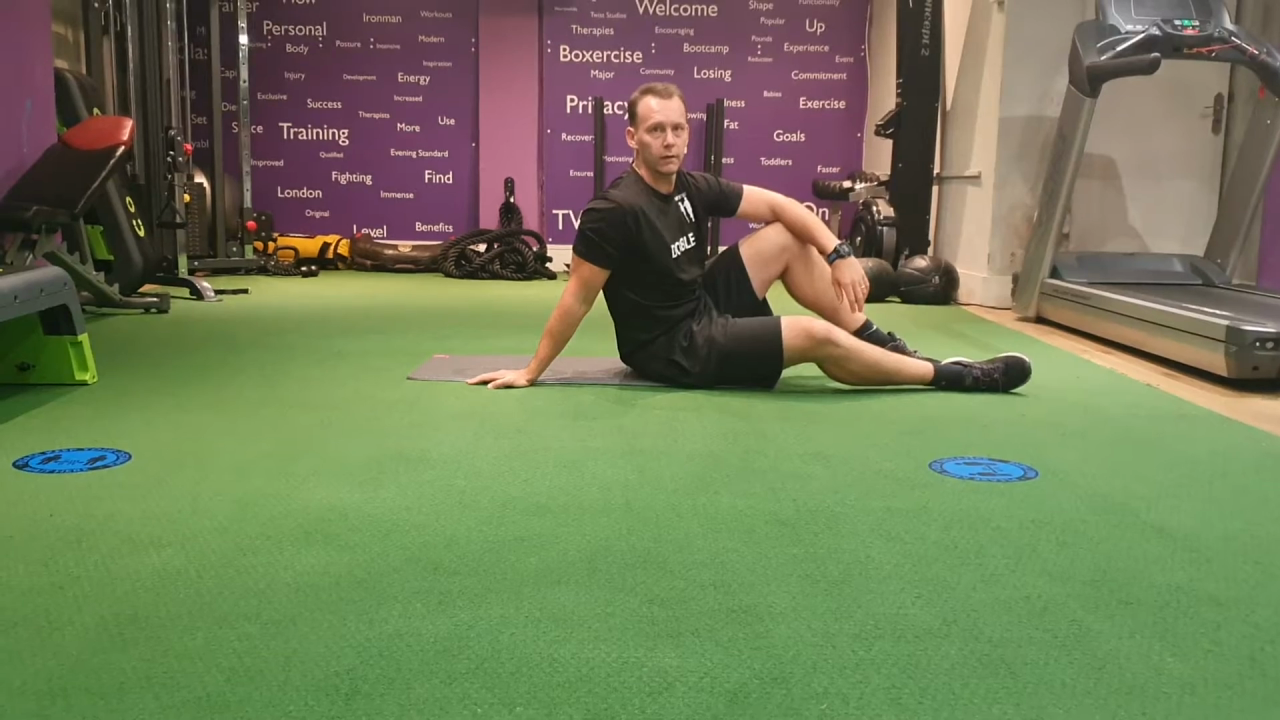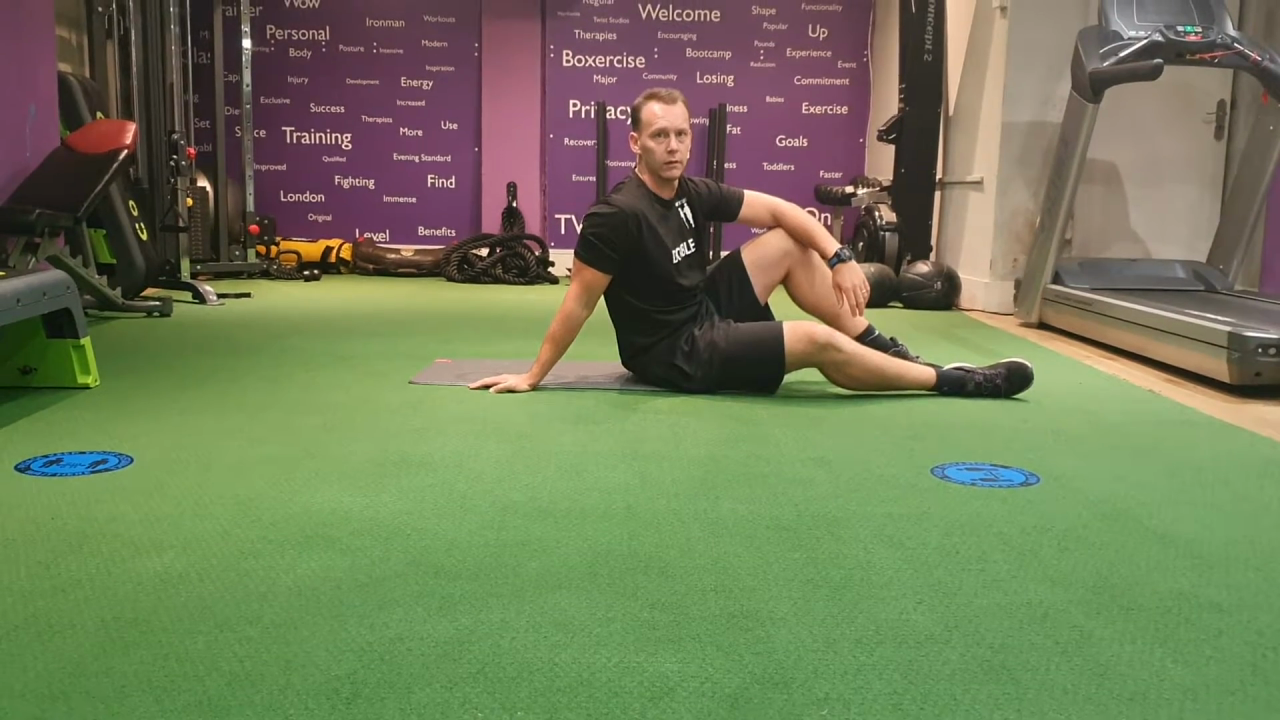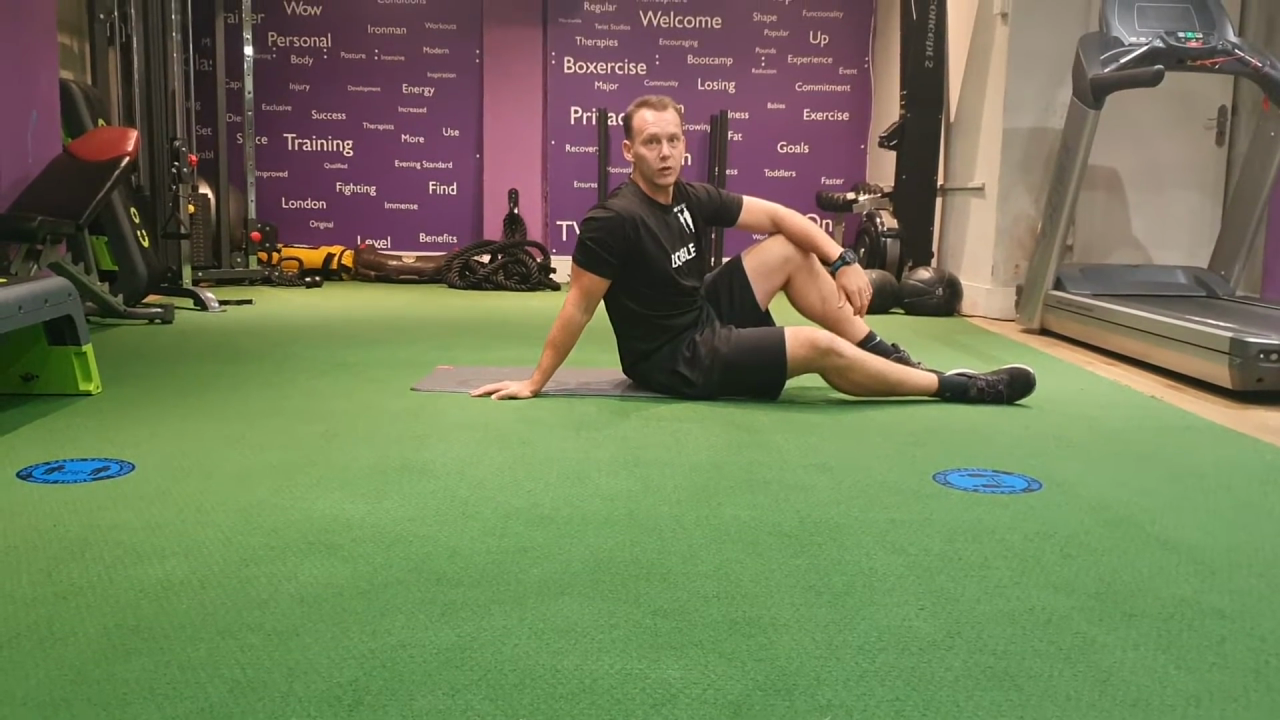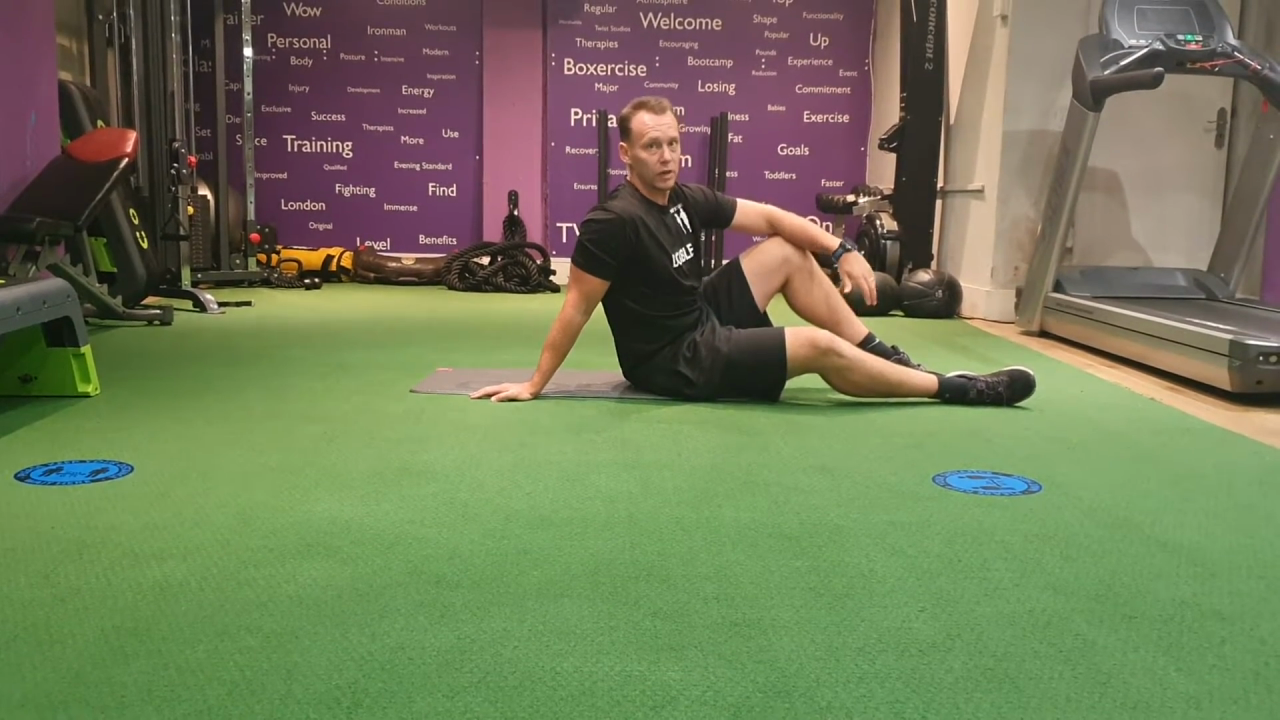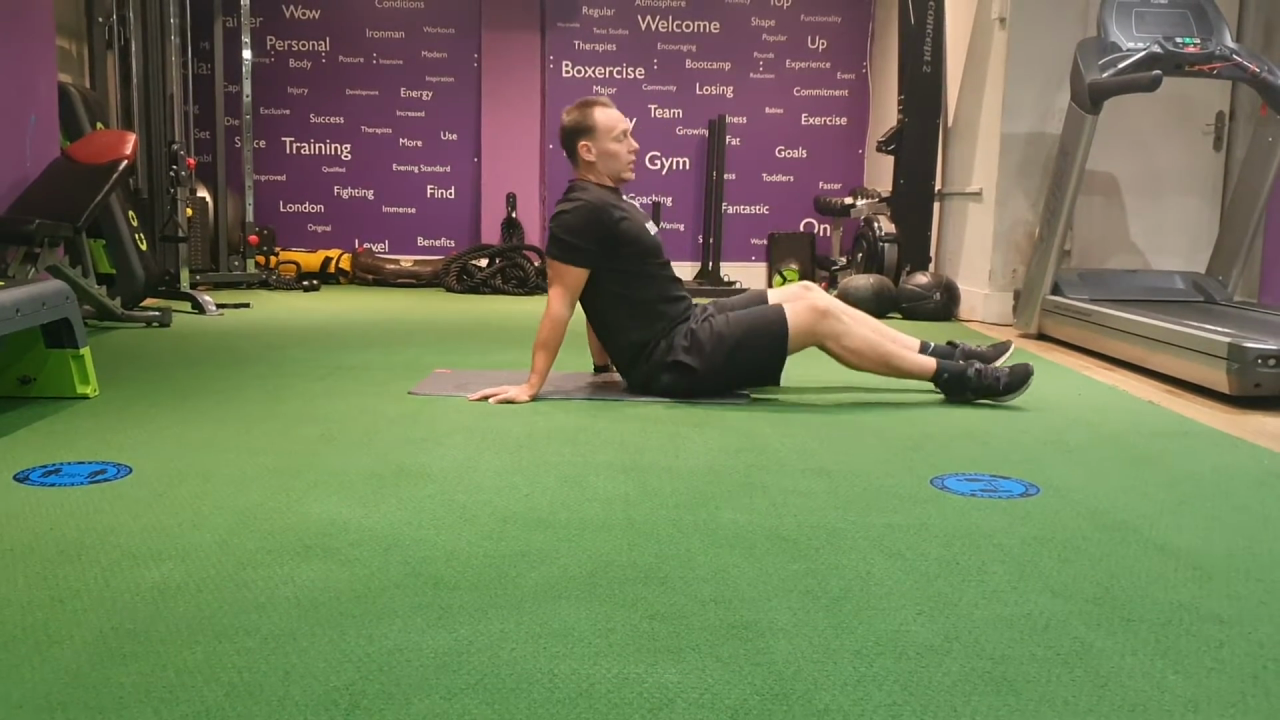
dt=1s
person 1, frame 1
left shoulder: (693, 188)
right shoulder: (615, 211)
left elbow: (778, 205)
right elbow: (579, 297)
left wrist: (839, 254)
right wrist: (532, 371)
left hip: (704, 308)
right hip: (672, 349)
left knee: (790, 239)
right knee: (818, 337)
left ankle: (881, 342)
right ankle: (954, 376)
person 1, frame 2
left shoulder: (695, 193)
right shoulder: (616, 215)
left elbow: (780, 210)
right elbow: (580, 301)
left wrist: (840, 258)
right wrist: (534, 376)
left hip: (705, 312)
right hip: (674, 354)
left knee: (792, 244)
right knee: (819, 342)
left ankle: (881, 347)
right ankle: (955, 381)
person 1, frame 3
left shoulder: (693, 198)
right shoulder: (613, 221)
left elbow: (777, 216)
right elbow: (578, 308)
left wrist: (842, 261)
right wrist: (535, 382)
left hip: (705, 317)
right hip: (674, 359)
left knee: (792, 251)
right knee: (820, 348)
left ankle: (885, 355)
right ankle: (959, 387)
person 1, frame 4
left shoulder: (687, 199)
right shoulder: (614, 223)
left elbow: (768, 217)
right elbow: (576, 308)
left wrist: (840, 248)
right wrist: (535, 385)
left hip: (701, 320)
right hip: (674, 363)
left knee: (788, 253)
right knee: (819, 348)
left ankle: (883, 355)
right ankle: (958, 389)
person 1, frame 5
left shoulder: (604, 201)
right shoulder: (580, 214)
left elbow: (601, 295)
right elbow: (560, 302)
left wrist: (606, 361)
right wrist: (532, 385)
left hip: (685, 330)
right hip: (673, 357)
left knee: (807, 292)
right knee: (817, 313)
left ankle: (944, 356)
right ankle: (958, 379)
